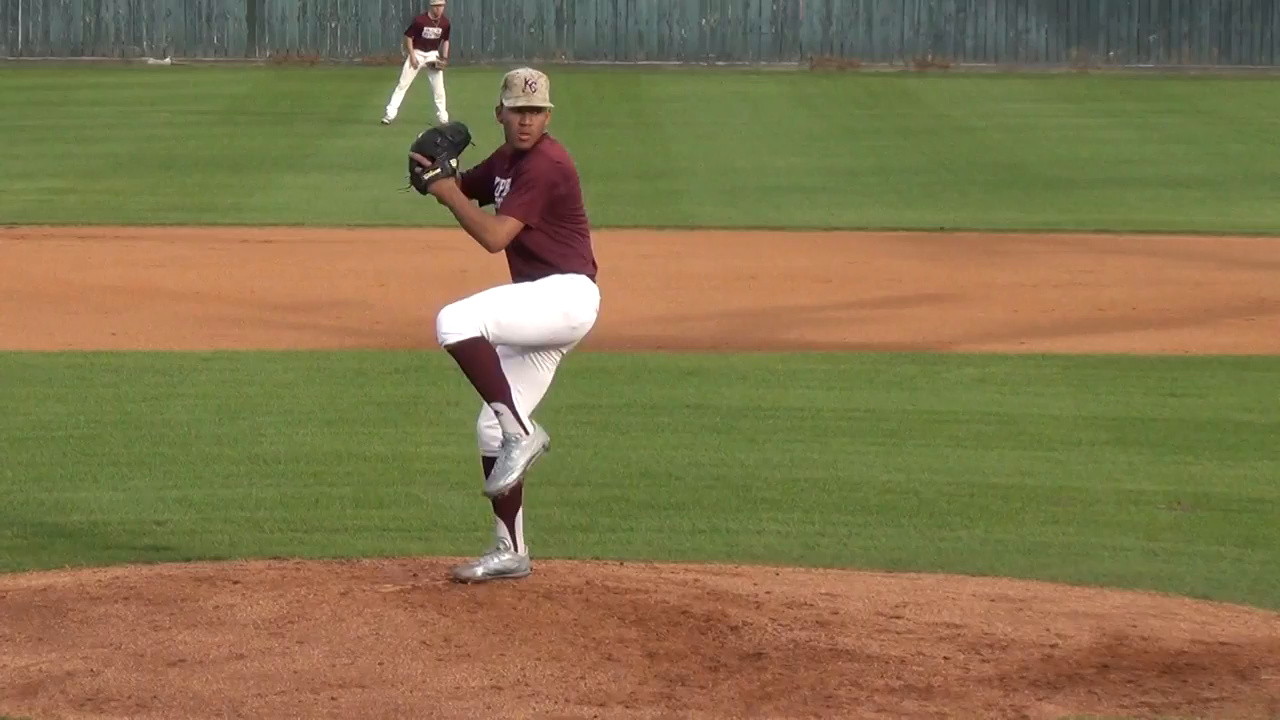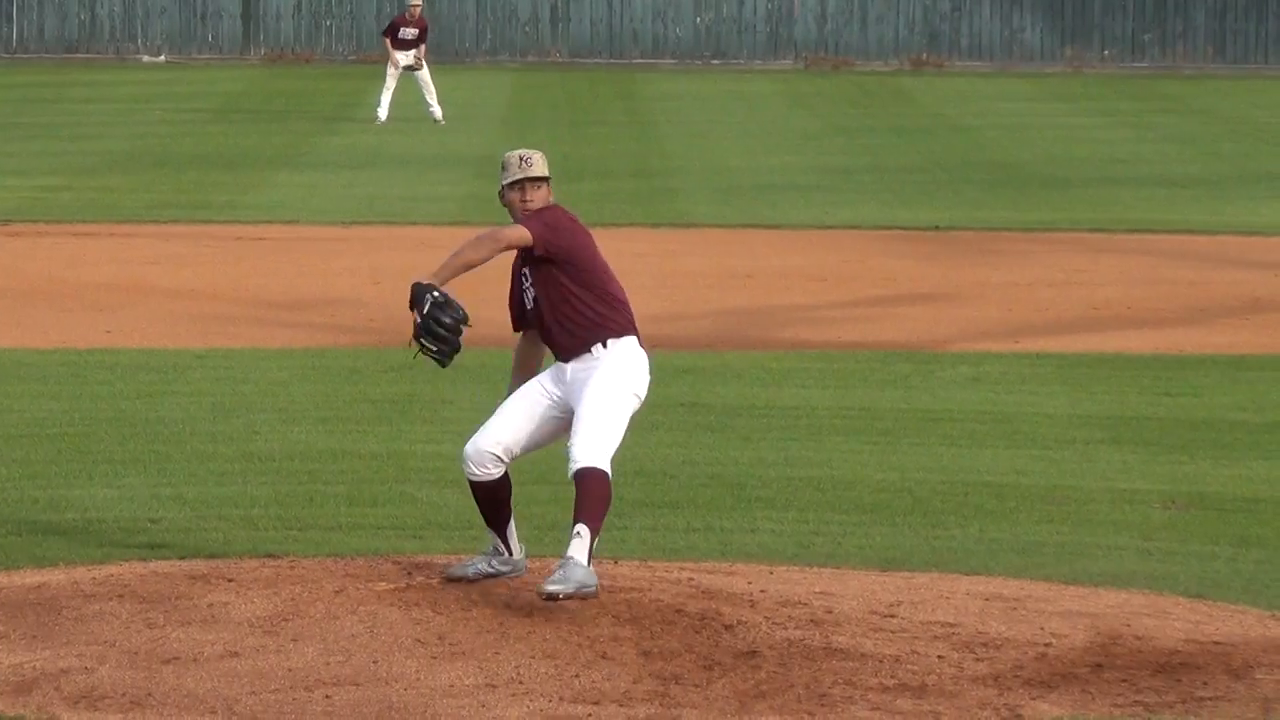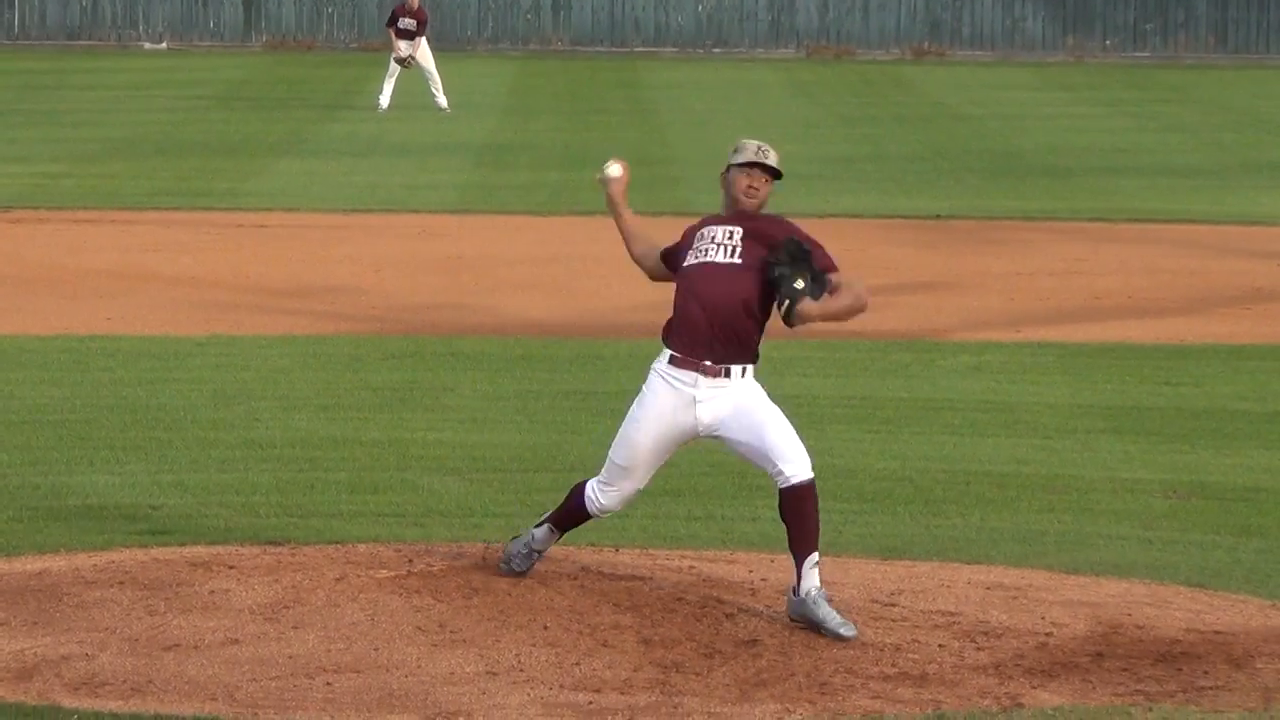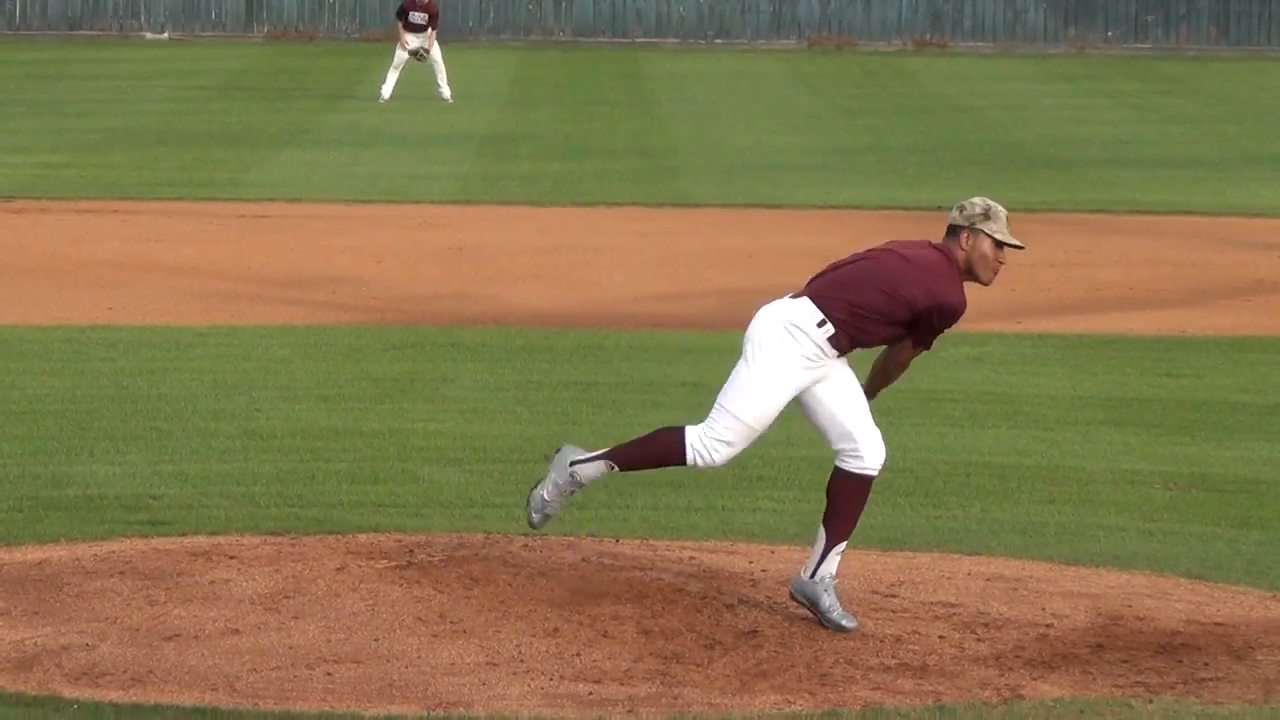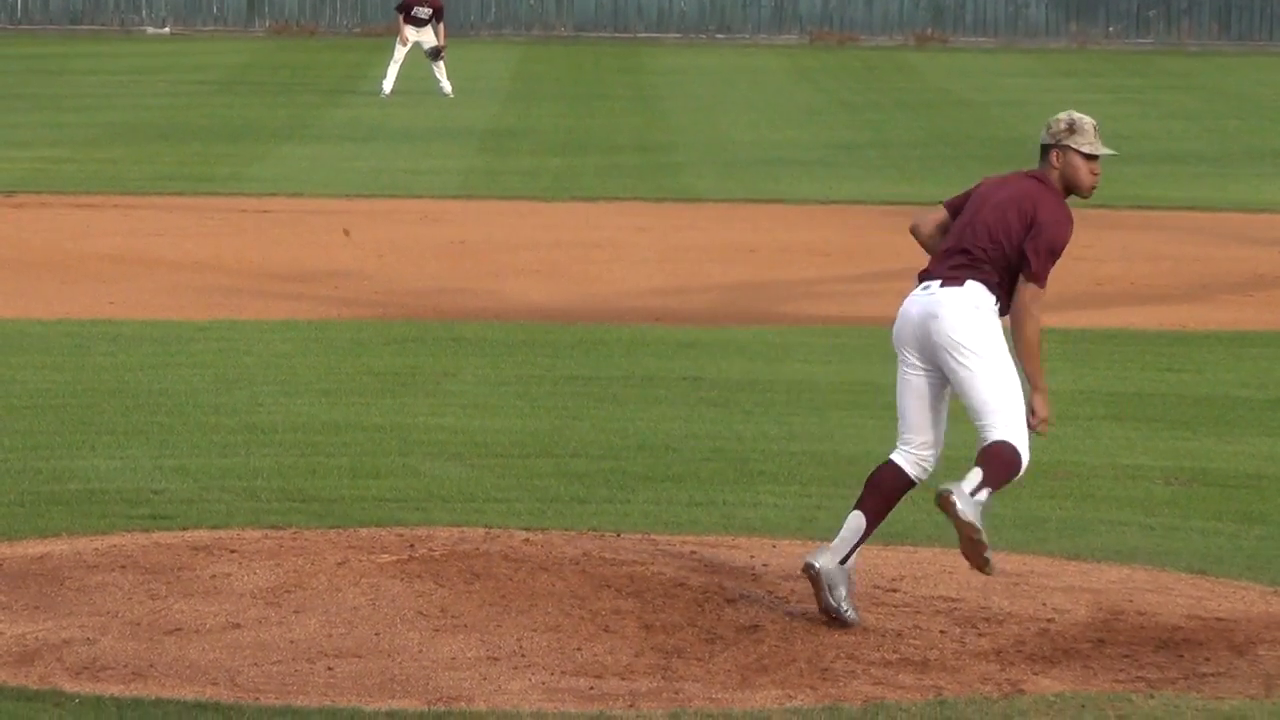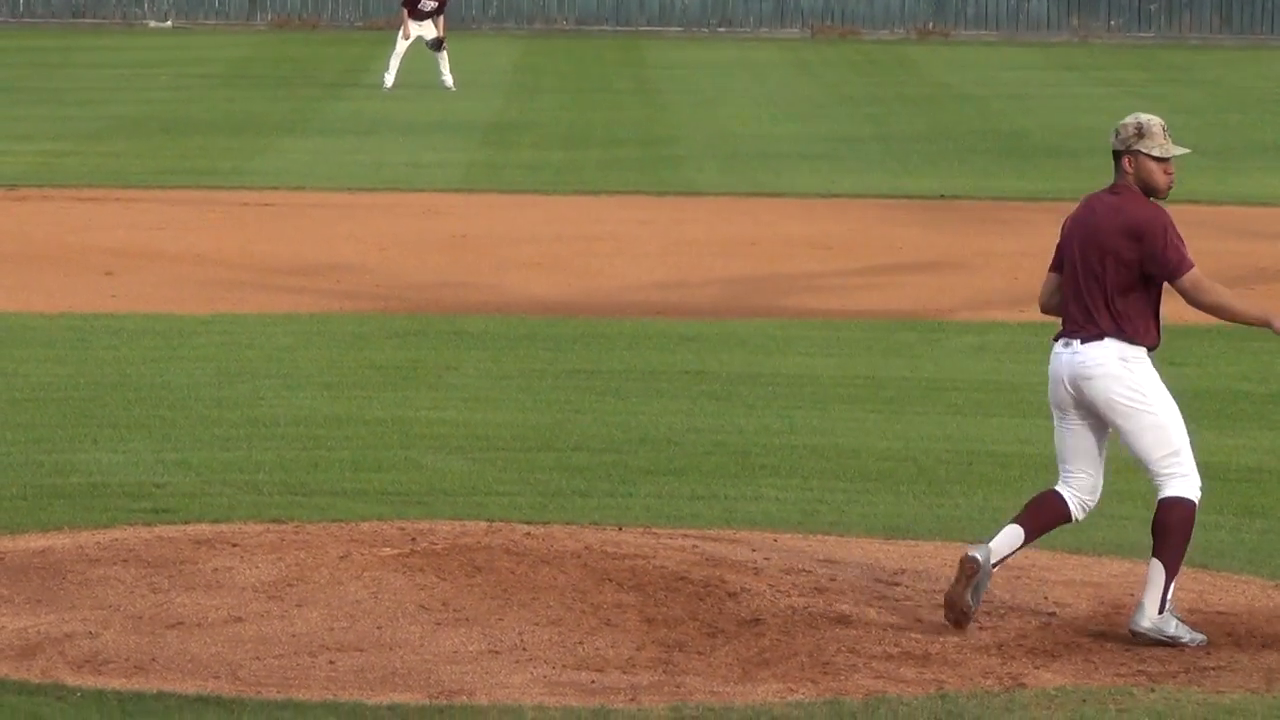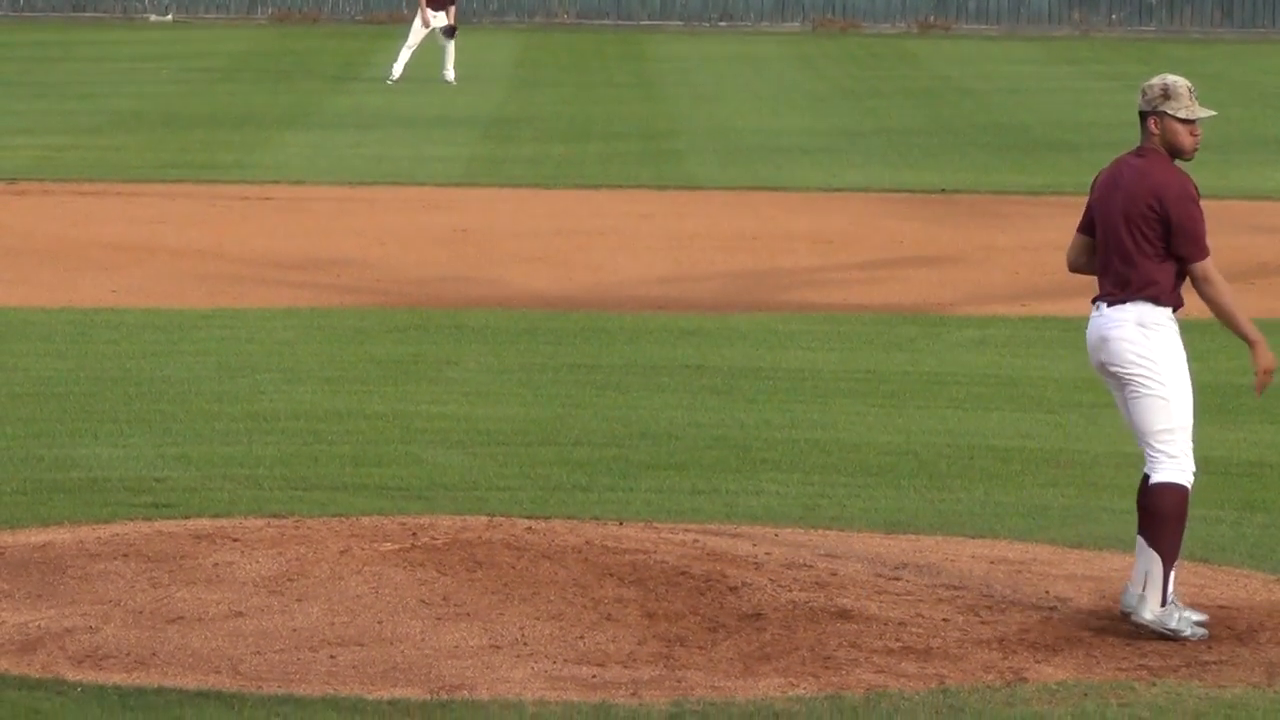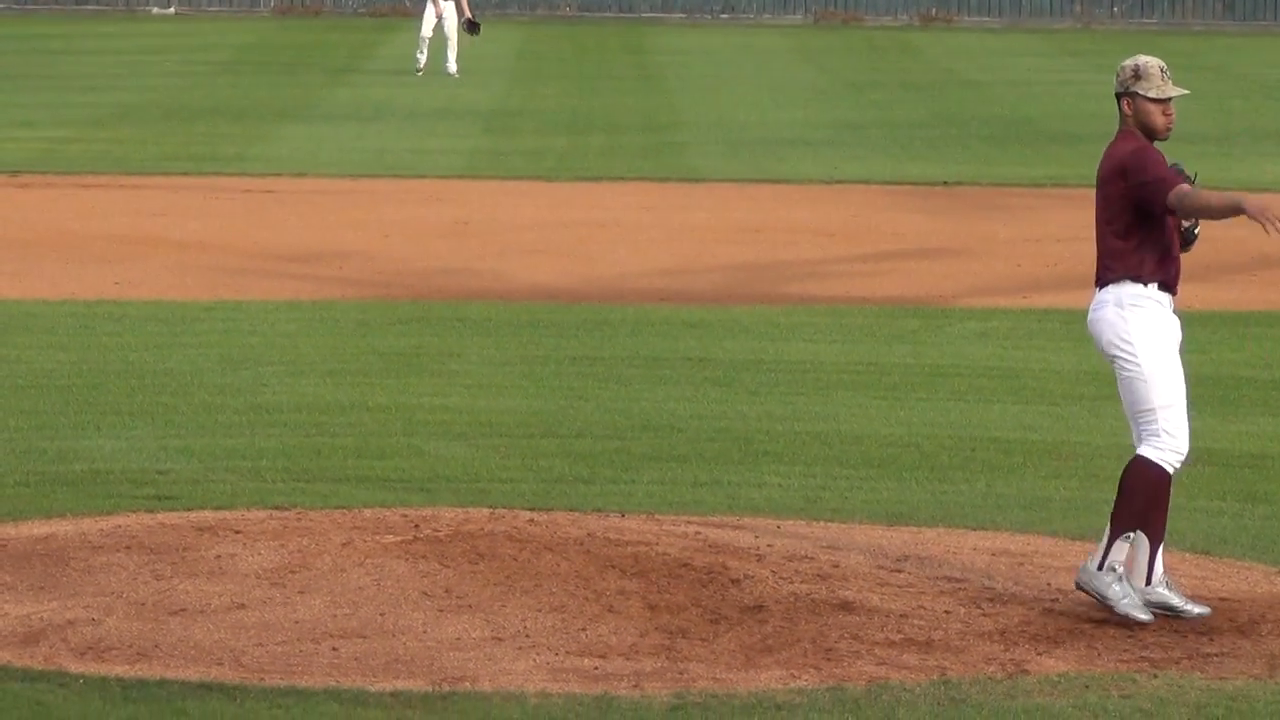
dt=0.3s
person 1, frame 1
left shoulder: (546, 162)
right shoulder: (507, 157)
left elbow: (493, 237)
right elbow: (461, 194)
left wrist: (446, 194)
right wrist: (437, 177)
left hip: (564, 295)
right hip: (540, 303)
left knee: (452, 322)
right knee: (495, 424)
left ankle: (520, 433)
right ankle: (509, 551)
person 1, frame 2
left shoulder: (556, 222)
right shoulder: (524, 274)
left elbow: (499, 239)
right elbow: (530, 341)
left wrist: (435, 282)
right wrist: (515, 402)
left hip: (614, 363)
right hip: (566, 371)
left knee: (588, 455)
right knee: (480, 453)
left ankle: (578, 563)
right ankle: (505, 553)
person 1, frame 3
left shoulder: (782, 235)
right shoulder: (702, 231)
left elbow: (856, 295)
right elbow: (655, 265)
left wrist: (807, 307)
right wrist: (619, 207)
left hip: (738, 391)
right hip: (678, 382)
left knee: (795, 465)
right knee: (611, 492)
left ankle: (808, 594)
right ankle: (544, 532)
person 1, frame 4
left shoulder: (904, 253)
right shoulder: (951, 293)
right elbow: (901, 354)
right wrist: (867, 391)
left hip: (818, 348)
right hip: (794, 335)
left knee: (866, 454)
right knee: (711, 445)
left ankle: (817, 578)
right ankle: (582, 466)
person 1, frame 5
left shoulder: (996, 185)
right shoulder: (1050, 213)
left elbow: (922, 226)
right elbow: (1024, 309)
right wrist: (1035, 390)
left hip: (916, 311)
right hip: (964, 312)
left knee: (915, 454)
right knee: (1009, 440)
left ankle: (834, 561)
right ankle: (967, 497)
person 1, frame 6
left shoulder: (1080, 214)
right shoulder: (1147, 218)
left elbow: (1048, 300)
right elbow: (1200, 293)
left hip: (1067, 362)
right hip: (1119, 365)
left knee: (1075, 492)
right knee: (1179, 481)
left ankle: (985, 557)
right ankle: (1153, 612)
person 1, frame 7
left shoulder: (1111, 176)
right shoulder: (1172, 184)
left elbow: (1077, 257)
right elbow: (1204, 276)
left hip: (1105, 327)
right hip: (1145, 329)
left knee: (1163, 460)
right knee: (1174, 464)
left ankle: (1145, 589)
right ankle: (1158, 602)
person 1, frame 8
left shoulder: (1128, 157)
right shoulder: (1135, 155)
right elbow: (1189, 199)
left wrist: (1173, 232)
left hip: (1144, 311)
right hip: (1133, 310)
left knee: (1164, 444)
right knee: (1164, 442)
left ankle: (1145, 579)
right ankle: (1106, 565)
